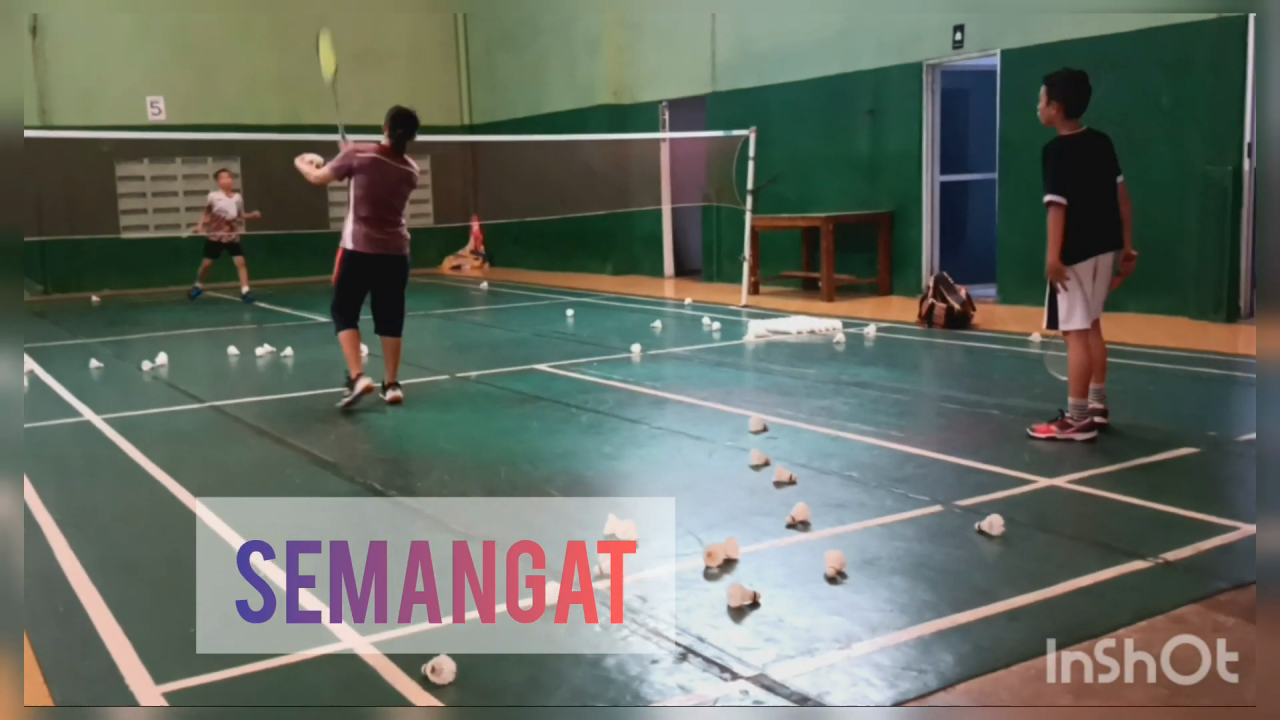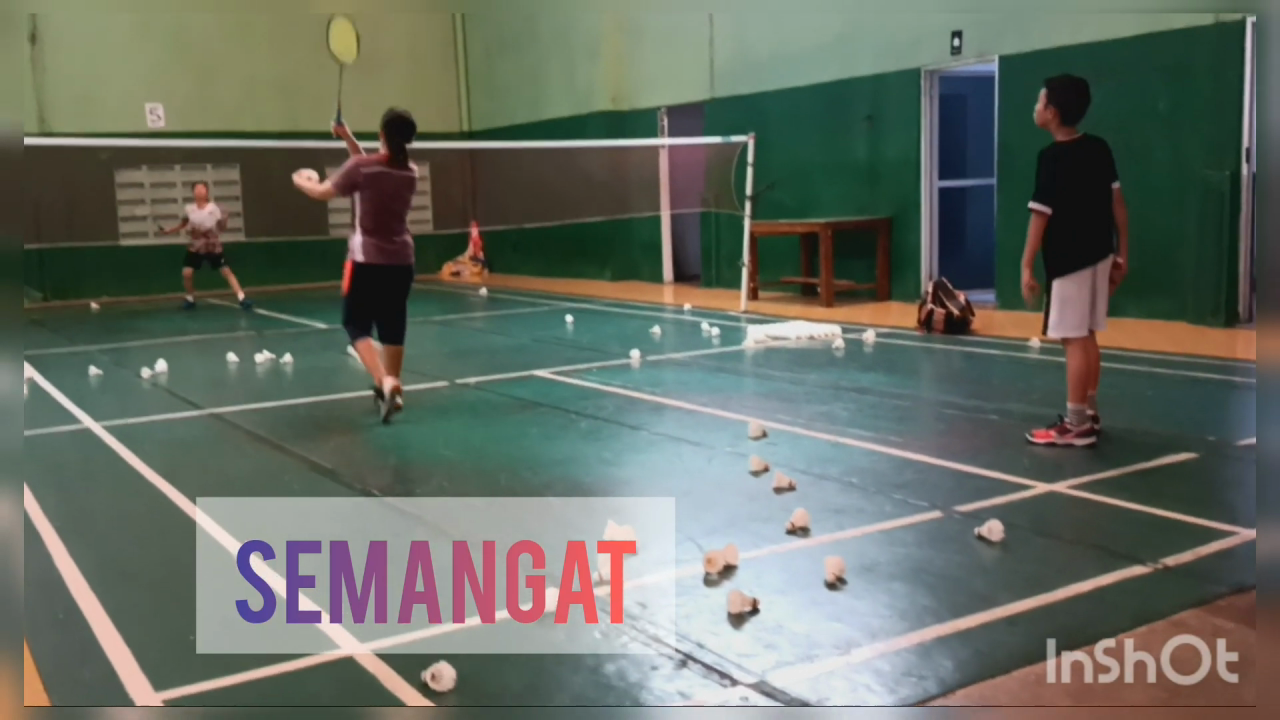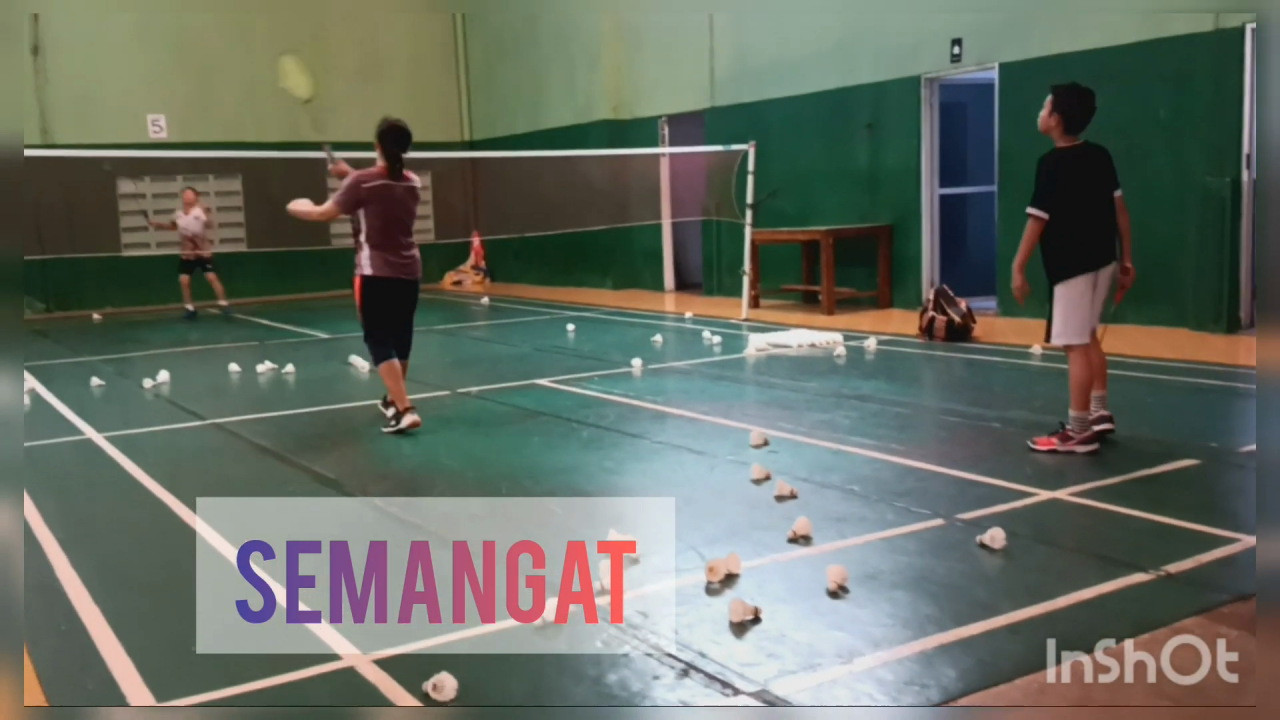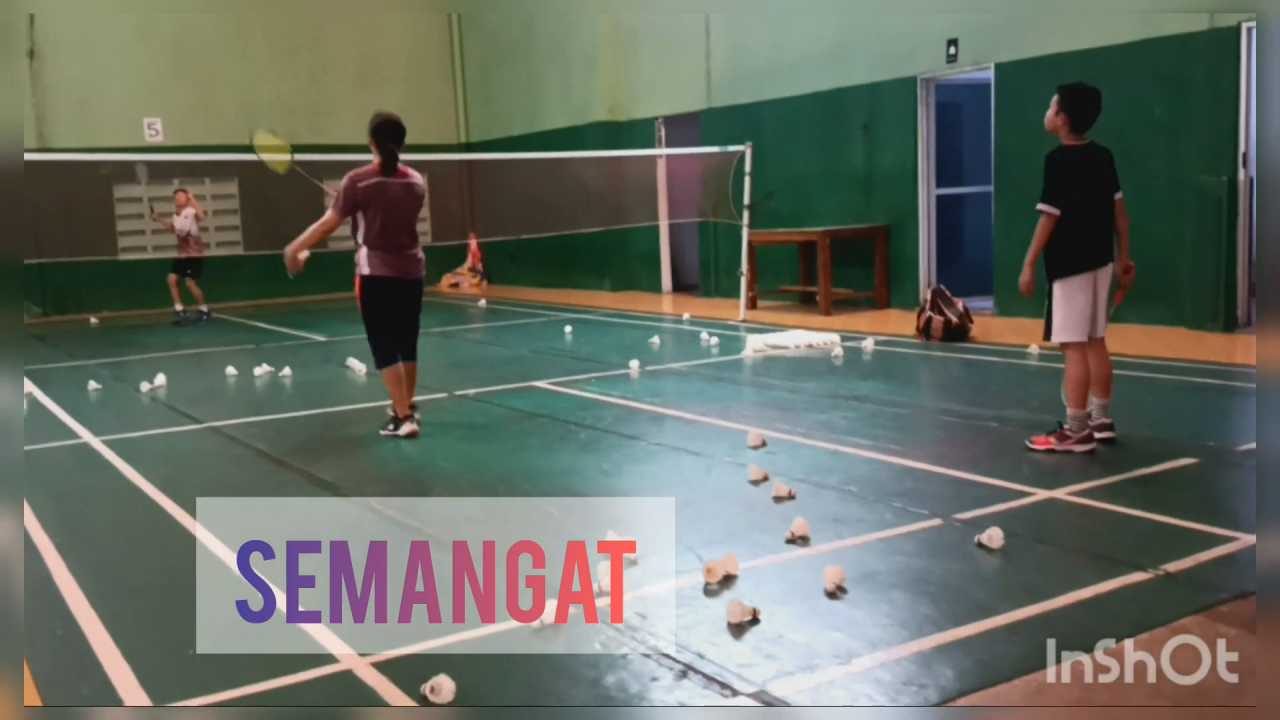
dt=0.2s
person 1, frame 1
left shoulder: (1057, 150)
right shoulder: (1102, 142)
left elbow: (1057, 207)
right elbow: (1122, 196)
left wrist: (1053, 257)
right wrist: (1127, 244)
left hip: (1075, 254)
right hip: (1104, 248)
left knee: (1075, 333)
right knee: (1090, 328)
left ankle: (1077, 419)
right ankle: (1097, 405)
person 1, frame 2
left shoulder: (1051, 158)
right shoulder: (1099, 148)
left elbow: (1041, 216)
right elbow: (1117, 203)
left wrist: (1027, 267)
right wrist: (1121, 253)
left hip: (1070, 260)
right hip: (1100, 254)
left knee: (1074, 339)
right knee: (1087, 335)
left ankle: (1076, 425)
right ankle: (1087, 412)
person 1, frame 3
left shoulder: (1051, 163)
right shoulder: (1100, 156)
left elbow: (1037, 220)
right elbow: (1120, 208)
left wrist: (1018, 268)
right wrist: (1126, 258)
left hip: (1070, 266)
right hip: (1102, 260)
left knee: (1075, 346)
right knee: (1088, 338)
left ankle: (1079, 431)
right ankle: (1100, 411)
person 1, frame 4
left shoulder: (1058, 160)
right shoulder: (1103, 156)
left elbow: (1049, 217)
right elbow: (1119, 209)
left wrist: (1029, 265)
right wrist: (1124, 257)
left hip: (1070, 266)
right hip: (1099, 261)
left knee: (1071, 346)
right knee: (1094, 341)
left ankle: (1076, 431)
right ankle: (1101, 420)
person 2, frame 1
left shoulder: (359, 153)
right shoulder: (410, 170)
left elbow: (320, 177)
left wrist: (302, 163)
left hip: (359, 248)
right hip: (396, 251)
left knee: (344, 313)
right knee: (390, 318)
left ankle: (356, 379)
right ankle: (391, 384)
person 2, frame 2
left shoulder: (360, 167)
right shoulder: (410, 172)
left elbow: (322, 192)
left wrist: (300, 180)
right wrist: (351, 140)
left hip: (367, 259)
right hip: (402, 260)
left knee: (357, 324)
right knee: (393, 327)
left ankle: (386, 383)
right ankle: (390, 388)
person 2, frame 3
left shoulder: (363, 182)
right shoulder: (413, 183)
left elbow: (325, 213)
left wrist: (297, 208)
left hip: (376, 274)
right hip: (409, 273)
left knee: (380, 342)
right knee: (400, 340)
left ankle: (405, 411)
right ankle: (395, 400)
person 2, frame 4
left shoulder: (358, 181)
right shoulder: (416, 181)
left elbow: (328, 224)
left wrist: (295, 249)
left hip: (376, 274)
right hip: (412, 272)
left knee: (385, 346)
right knee: (407, 343)
left ankle: (404, 418)
right ankle: (409, 404)
